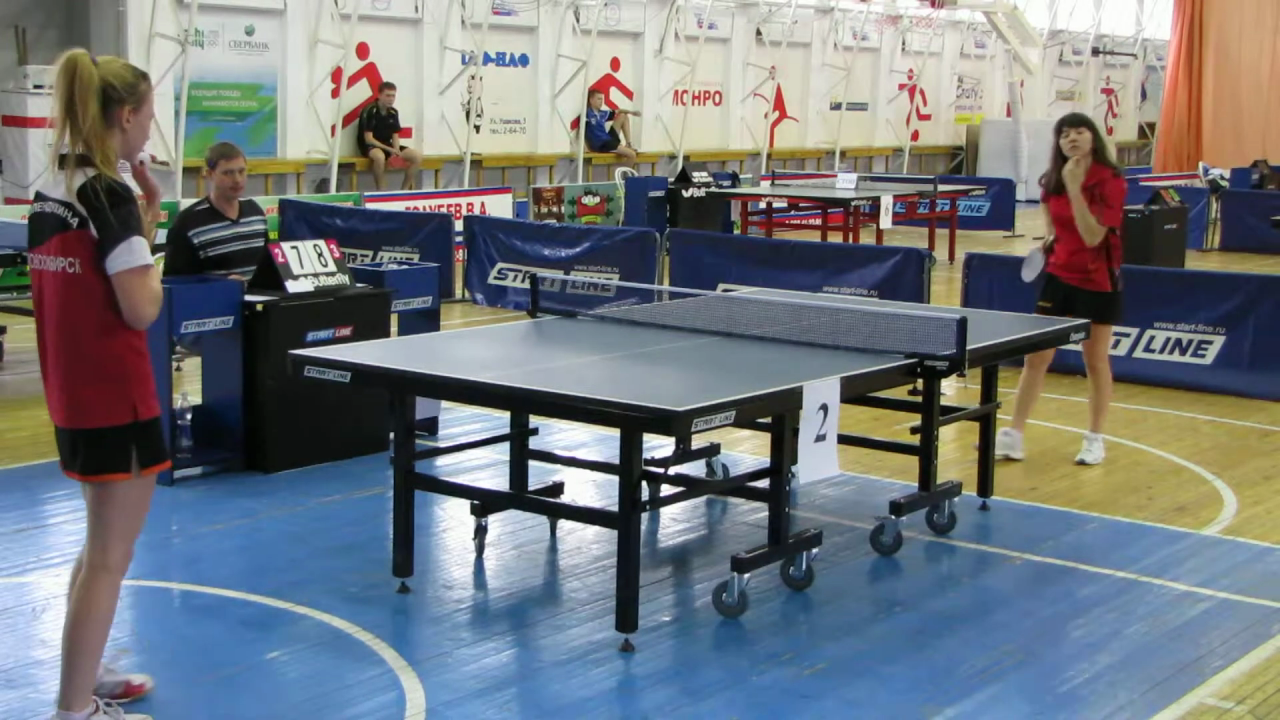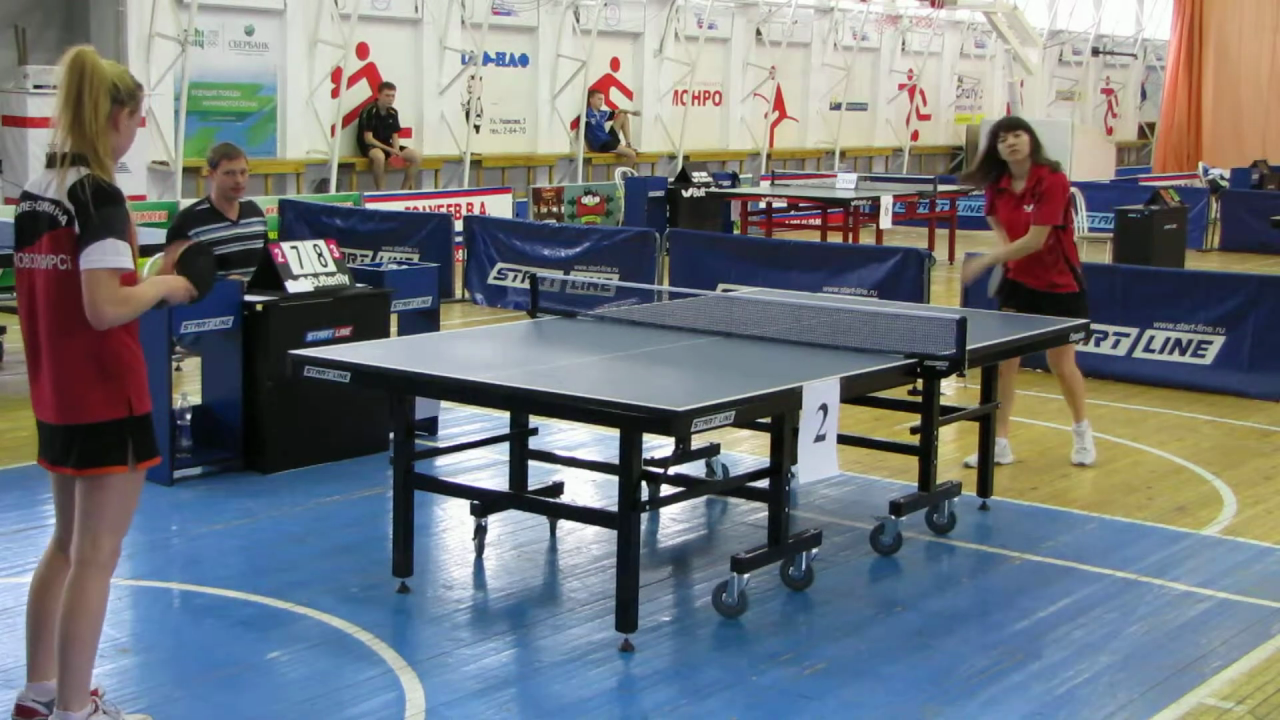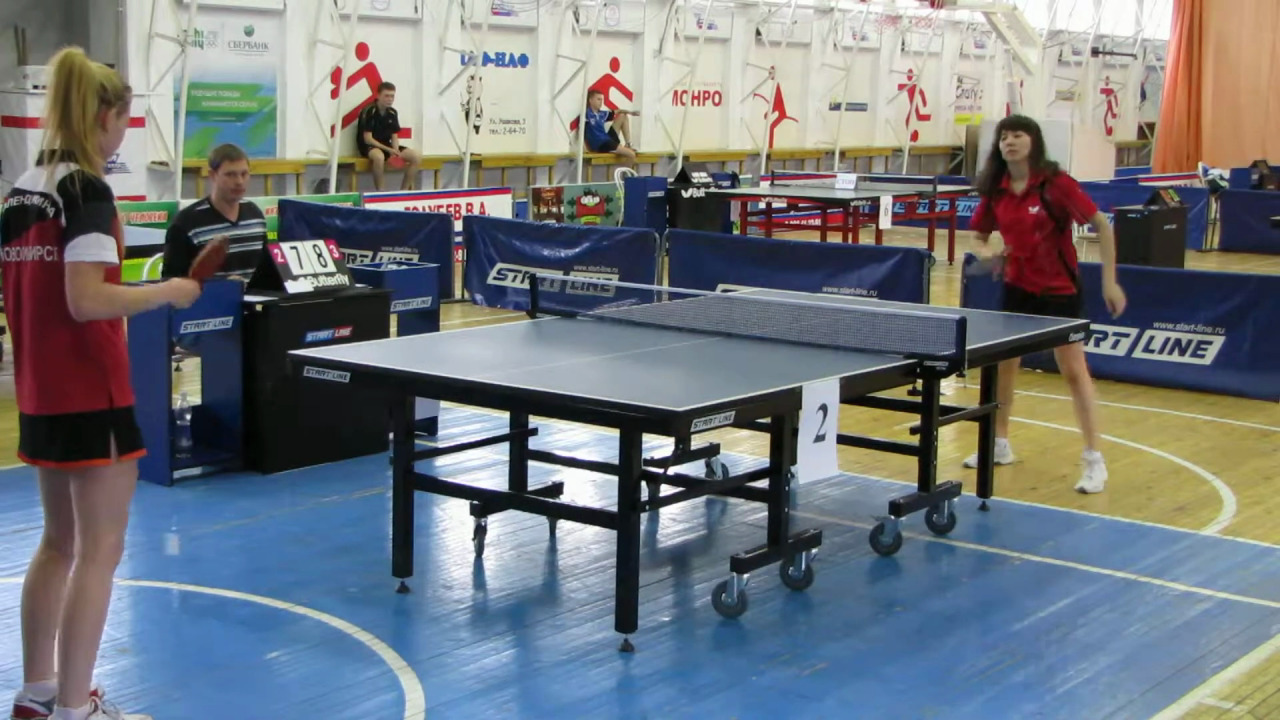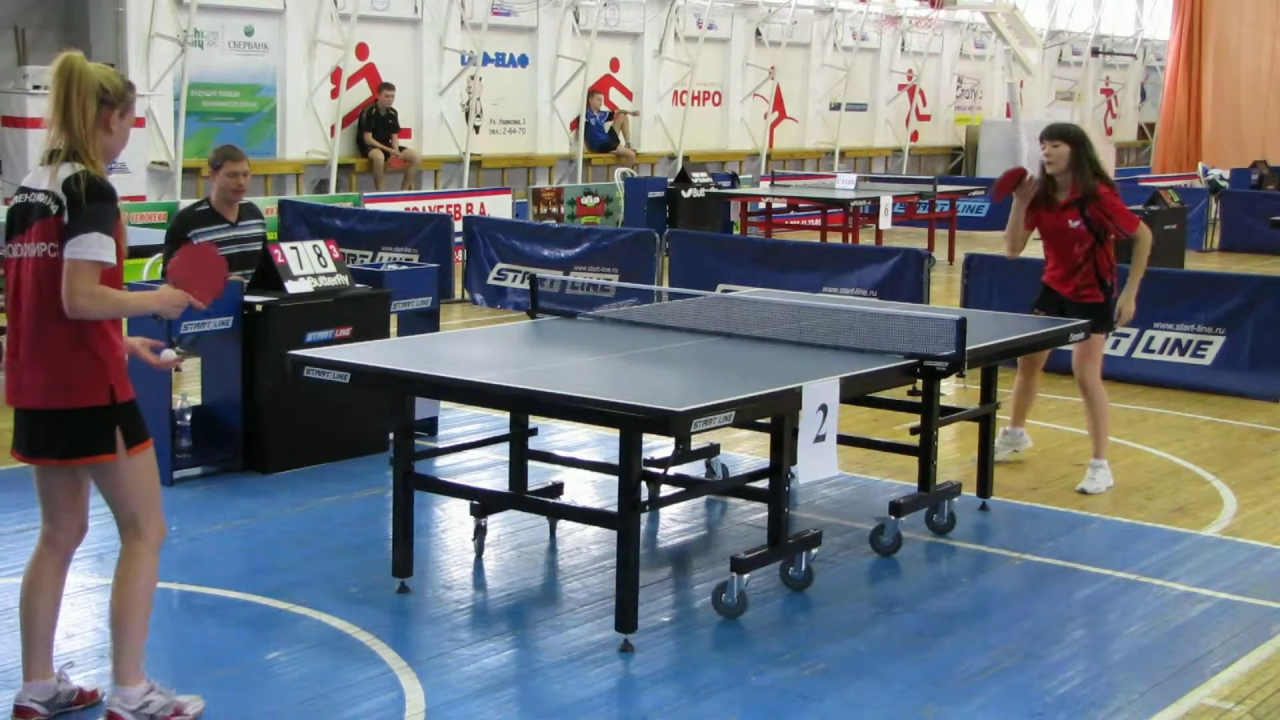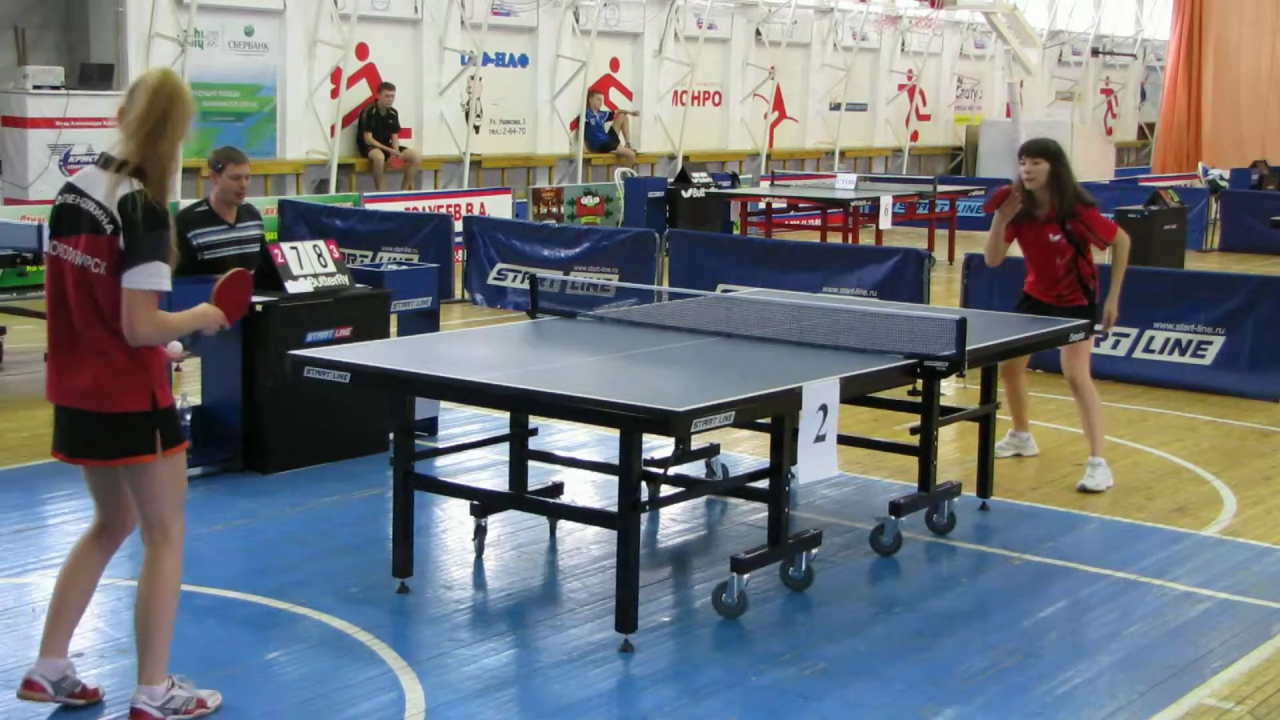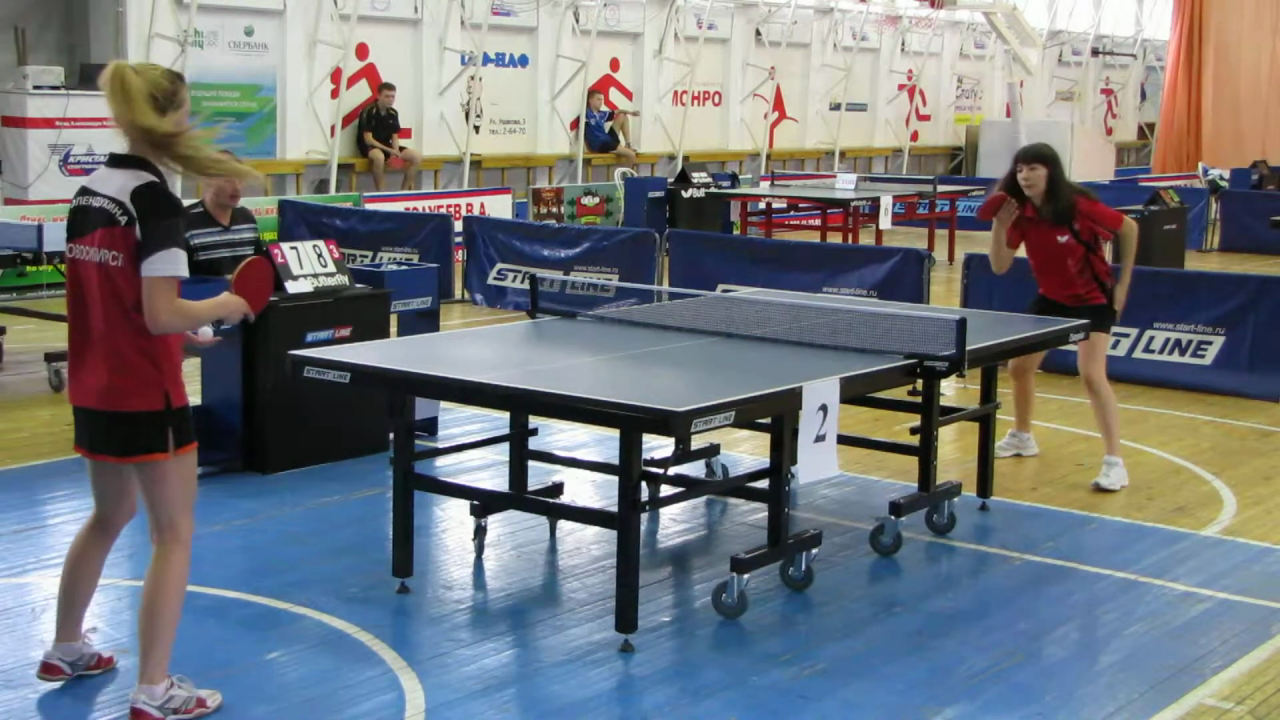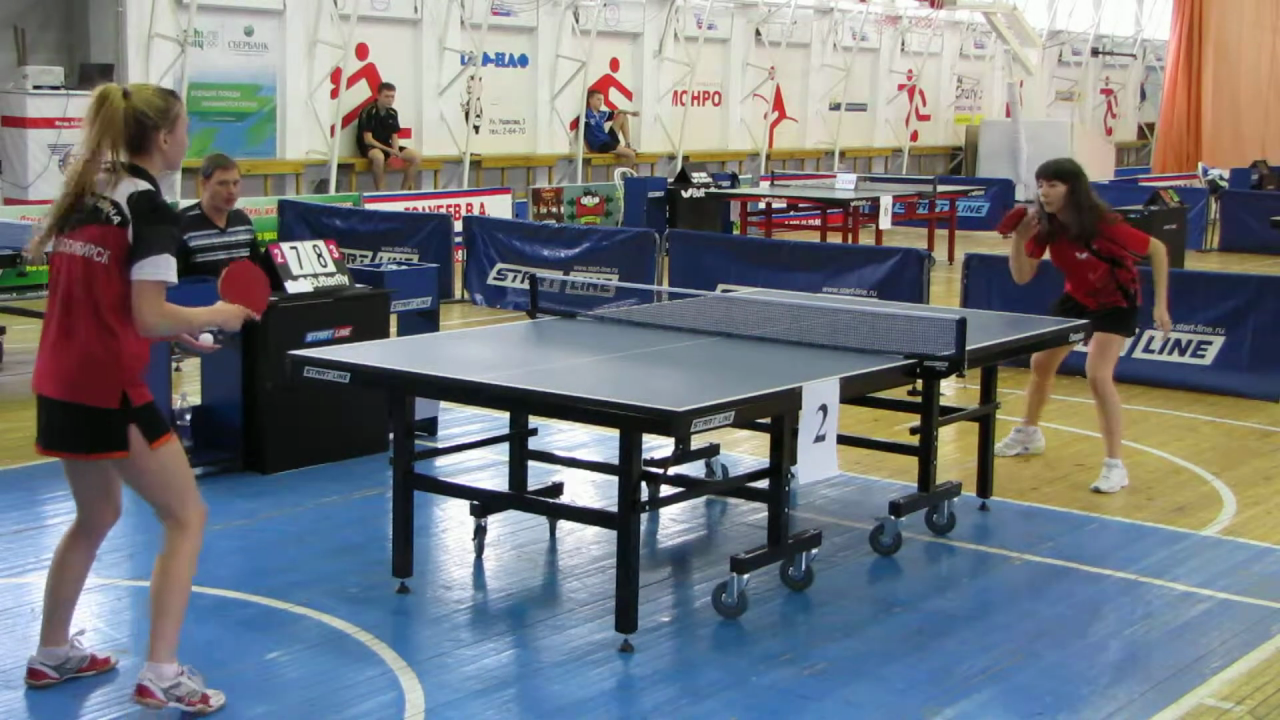
dt=0.4s
person 1, frame 1
left shoulder: (52, 190)
right shoulder: (107, 194)
right elbow: (141, 308)
left wrist: (148, 219)
right wrist: (155, 275)
left hip: (72, 397)
right hip: (115, 400)
left knee: (104, 544)
right knee: (110, 559)
person 1, frame 2
left shoulder: (36, 191)
right shoulder: (97, 194)
right elbow: (103, 307)
left wrist: (147, 268)
right wrist: (164, 286)
left hip: (56, 398)
right hip: (105, 400)
left knee: (68, 543)
right knee: (96, 557)
person 1, frame 3
right shoulder: (86, 190)
right elbow: (86, 300)
right wrist: (167, 291)
right hip: (88, 394)
left knee: (61, 541)
right knee: (100, 551)
person 1, frame 4
right shoulder: (89, 190)
right elbow: (80, 297)
left wrist: (122, 339)
right wrist: (156, 300)
right hip: (89, 392)
left knee: (60, 535)
right knee: (144, 533)
person 1, frame 5
left shoulder: (74, 188)
right shoulder: (144, 212)
left elbow: (81, 292)
right elbow: (141, 329)
right wrist: (196, 319)
left hip: (74, 392)
right hip: (130, 399)
left knee: (112, 523)
right knee: (165, 537)
left ankle: (48, 667)
person 1, frame 6
left shoulder: (87, 192)
right shoulder: (155, 202)
right elbow: (160, 315)
left wrist: (182, 323)
right wrist: (219, 306)
left hip: (93, 389)
right hip: (145, 395)
left knee: (110, 516)
right knee: (173, 535)
left ankle: (65, 648)
person 1, frame 7
left shoulder: (84, 195)
right shoulder: (148, 207)
right elbow: (149, 318)
left wrist: (170, 327)
right wrist: (216, 313)
left hip: (58, 387)
right hip: (108, 391)
left knee: (97, 515)
right knee: (187, 518)
left ankle: (51, 653)
right ankle: (162, 673)
person 2, frame 1
left shoulder: (1111, 182)
right shoulder: (1053, 181)
left elbow: (1093, 237)
left wrist: (1074, 188)
right wrist: (1051, 237)
left hip: (1096, 284)
right hip: (1058, 278)
left knee: (1095, 363)
right knee: (1034, 357)
left ankle: (1094, 438)
right ankle: (1012, 436)
person 2, frame 2
left shoulder: (1053, 181)
right shoulder: (997, 186)
left elbow: (1035, 241)
left wrist: (984, 261)
right wrist: (1004, 253)
left hip: (1059, 286)
right hip: (1018, 283)
left knee: (1063, 365)
right knee: (1003, 363)
left ankle: (1081, 430)
right ankle: (1000, 444)
person 2, frame 3
left shoulder: (1056, 183)
right shoulder: (993, 190)
left elbow: (1102, 224)
right elbow: (979, 240)
left wrist: (1110, 280)
right wrist: (988, 252)
left hip: (1060, 288)
right hip: (1018, 288)
left knee: (1074, 371)
right knee: (1003, 365)
left ankle: (1094, 460)
right ankle: (999, 444)
person 2, frame 4
left shoulder: (1099, 196)
right shoulder: (1040, 194)
left elbow: (1143, 237)
right elbow: (1013, 249)
left wrist: (1129, 293)
right wrist: (1019, 205)
left hip: (1092, 295)
right hip: (1053, 288)
left knee: (1086, 376)
right knee: (1029, 362)
left ankle: (1100, 466)
right ankle: (1015, 434)
person 2, frame 5
left shoulder: (1077, 210)
right shoulder: (1018, 206)
left elbow: (1122, 242)
right elbow: (992, 259)
left wrist: (1112, 297)
right wrist: (1001, 220)
left hip: (1075, 301)
right hip: (1036, 297)
left knee: (1077, 377)
right knee: (1009, 365)
left ankle: (1098, 463)
right ankle: (1021, 436)
person 2, frame 6
left shoulder: (1079, 206)
right shoulder: (1020, 213)
left elbow: (1129, 228)
right elbow: (999, 267)
left wrist: (1123, 283)
right wrist: (999, 227)
left hip: (1092, 300)
right hip: (1051, 299)
left knee: (1092, 374)
right knee: (1018, 368)
left ankle: (1114, 463)
right ankle: (1022, 437)
person 2, frame 7
left shoulder: (1103, 225)
right shoulder: (1043, 224)
left elbow: (1158, 250)
right elbow: (1022, 276)
left wrist: (1160, 305)
right wrist: (1019, 240)
left hip: (1116, 303)
right hip: (1077, 298)
left knee: (1097, 375)
right knee: (1040, 363)
left ankle: (1115, 465)
right ankle: (1027, 433)
